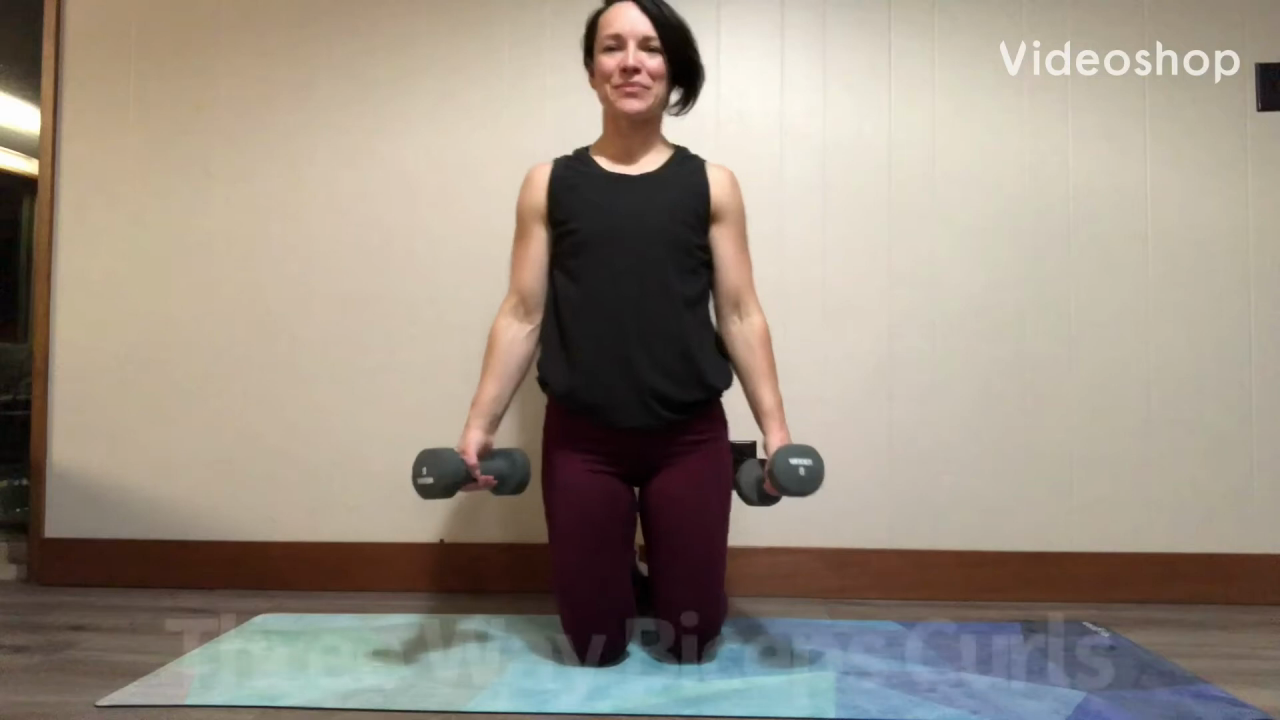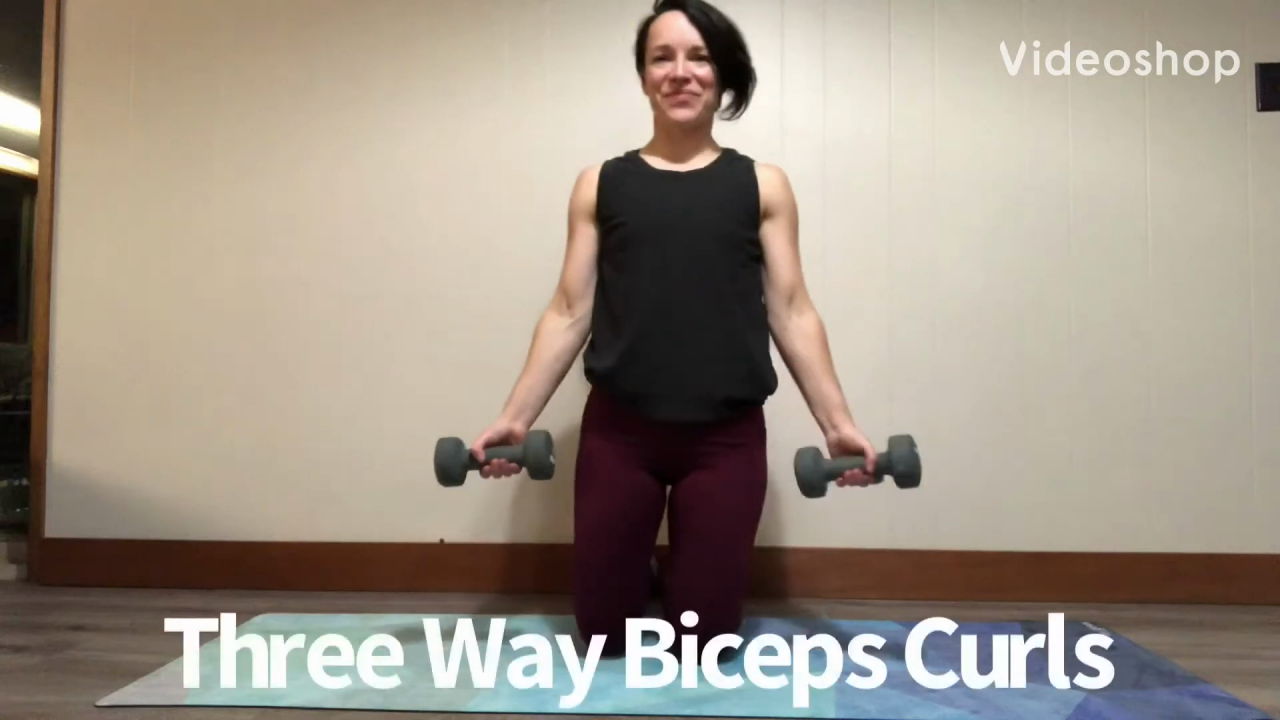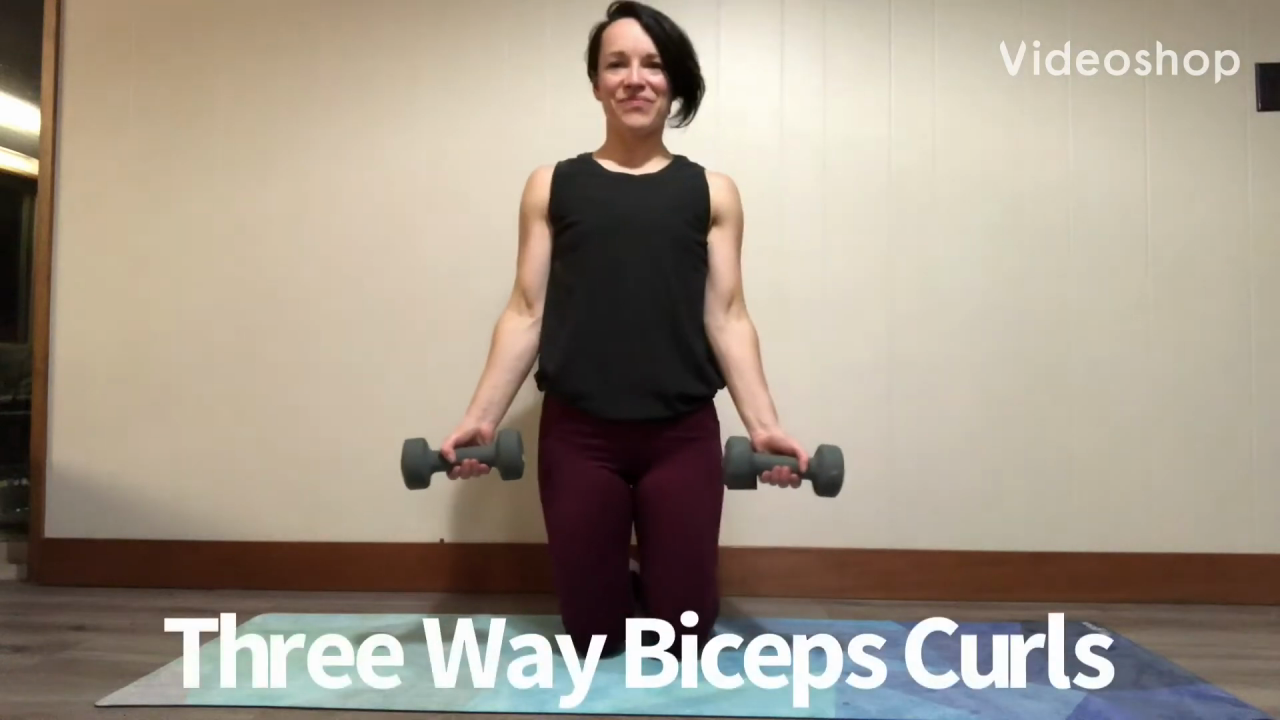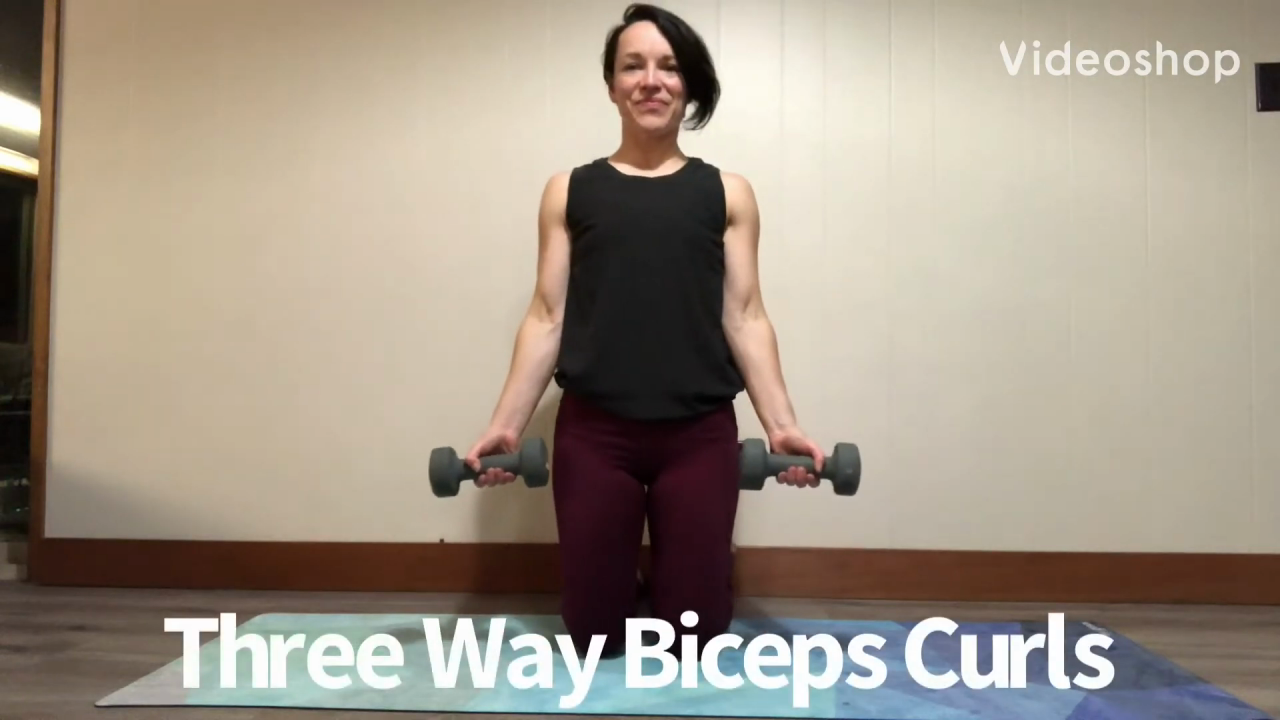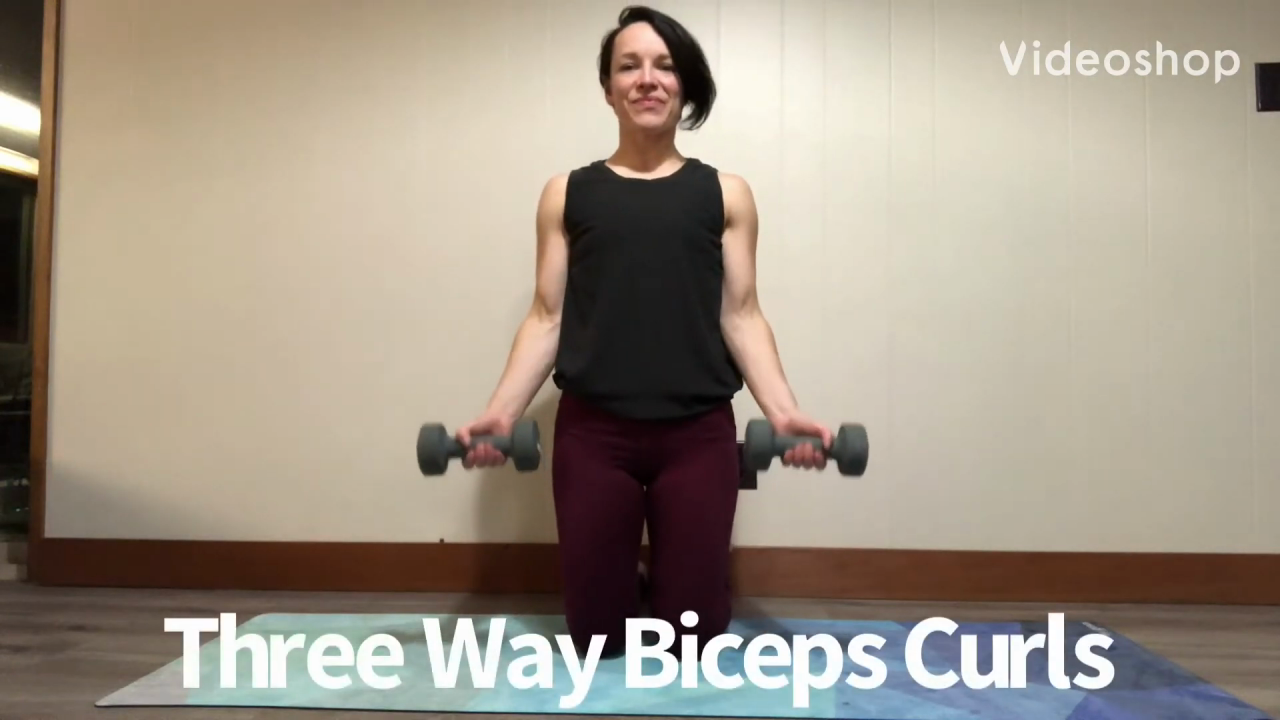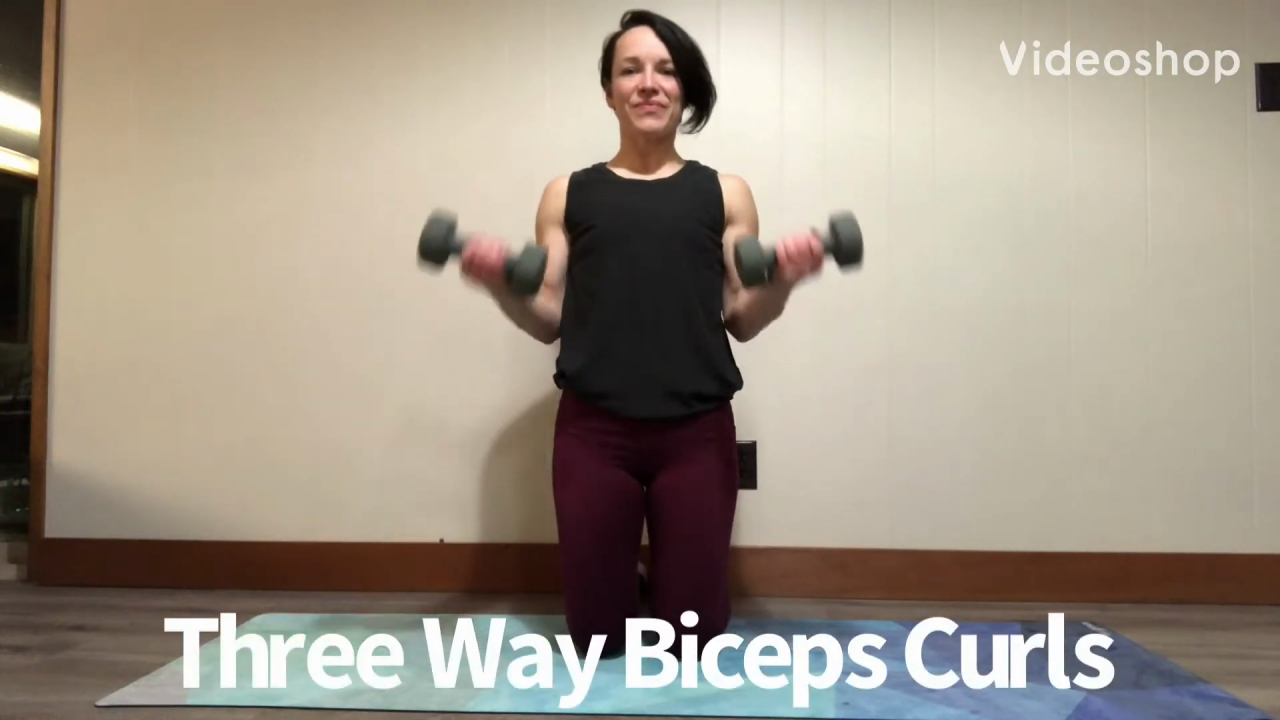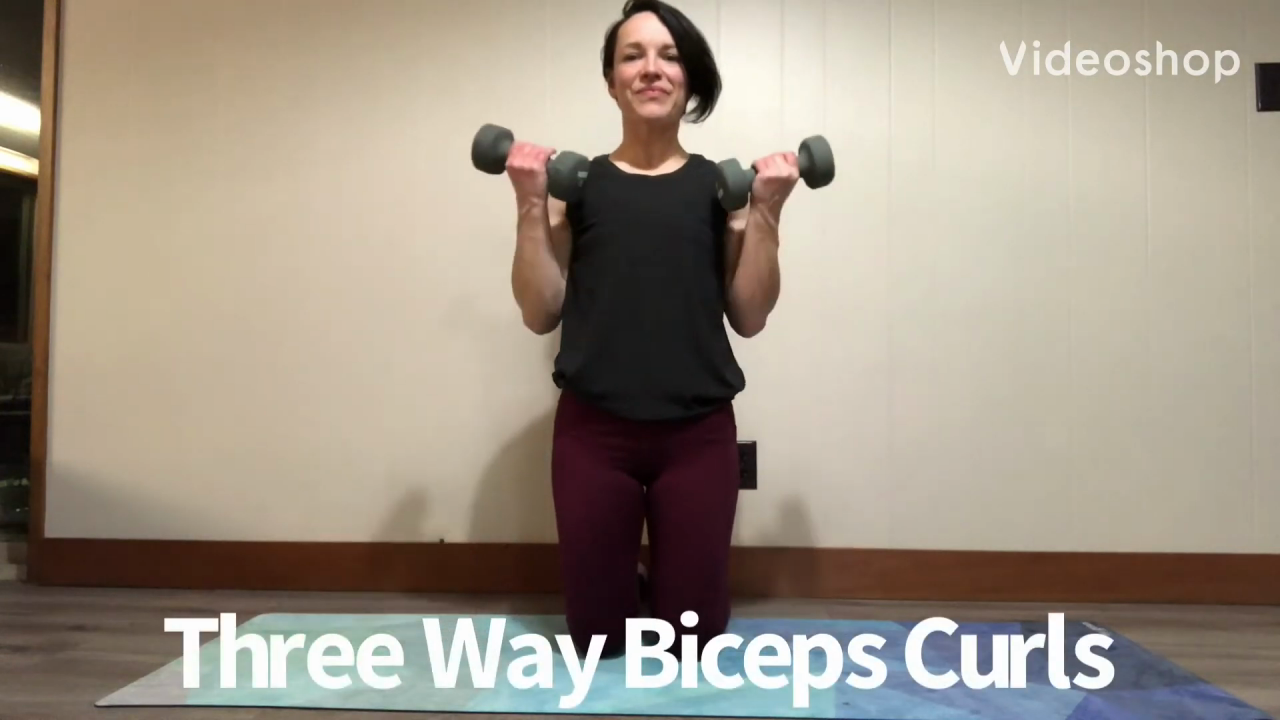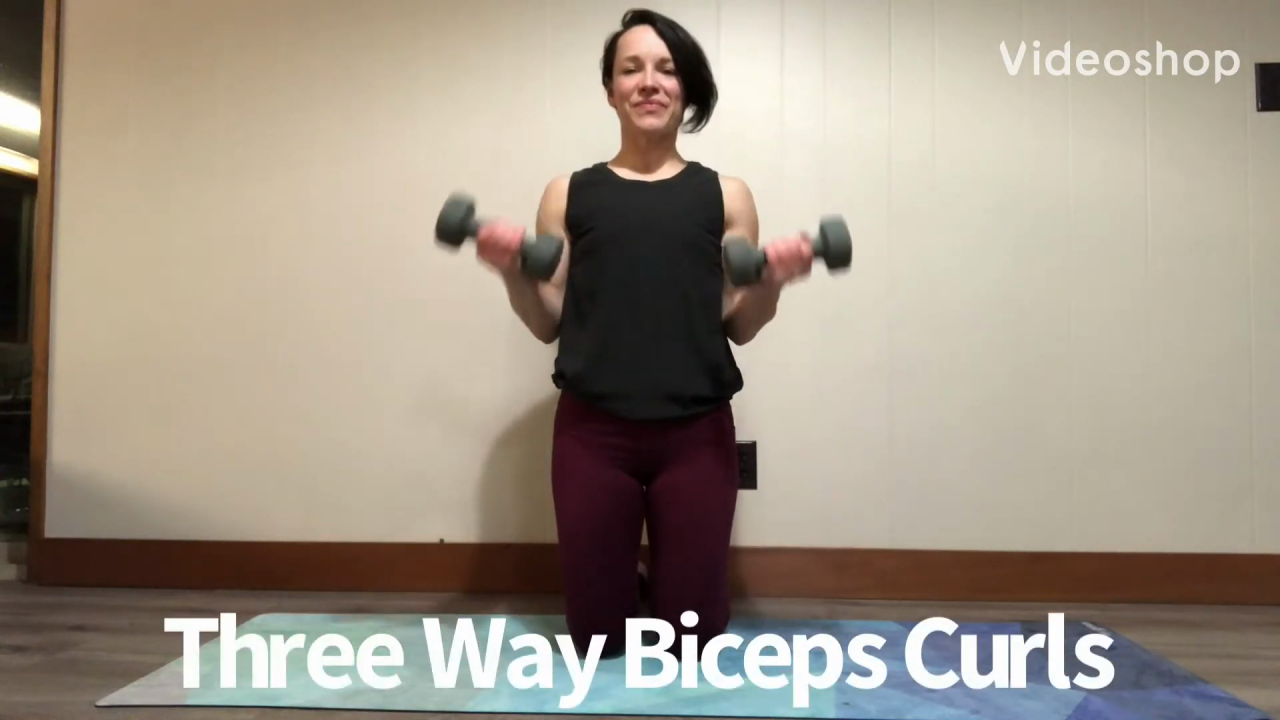
dt=0.5s
person 1, frame 1
left shoulder: (711, 184)
right shoulder: (548, 184)
left elbow: (739, 312)
right elbow: (523, 315)
left wrist: (774, 426)
right wrist: (479, 424)
left hip: (691, 437)
right hip: (580, 438)
left knee: (691, 636)
right knee: (595, 640)
left ankle: (654, 582)
right ankle: (621, 583)
person 1, frame 2
left shoulder: (762, 186)
right shoulder: (600, 185)
left elbow: (791, 312)
right elbow: (570, 313)
left wrist: (837, 424)
right wrist: (515, 417)
left hip: (727, 435)
right hip: (618, 430)
left knee: (704, 633)
right knee: (604, 631)
left ankle: (677, 578)
right ankle: (644, 578)
person 1, frame 3
left shoulder: (712, 191)
right shoulder: (551, 186)
left elbow: (727, 317)
right elbow: (526, 312)
left wrist: (764, 425)
right wrist: (480, 418)
left hip: (683, 434)
right hip: (577, 432)
left knee: (686, 629)
right knee: (594, 633)
left ankle: (654, 580)
right ankle: (621, 581)
person 1, frame 4
left shoulder: (727, 193)
right shoulder: (569, 192)
left elbow: (745, 317)
right elbow: (546, 318)
left wrist: (781, 425)
right wrist: (506, 426)
left hip: (700, 434)
right hip: (593, 433)
left knee: (695, 632)
right knee: (594, 633)
left ankle: (664, 590)
right ankle: (625, 590)
person 1, frame 5
left shoulder: (725, 193)
right shoulder: (567, 193)
left elbow: (740, 315)
right elbow: (547, 317)
left wrist: (784, 411)
right wrist: (500, 412)
left hip: (699, 434)
right hip: (592, 432)
left knee: (695, 631)
right knee: (596, 633)
left ankle: (663, 582)
right ankle: (627, 585)
person 1, frame 6
left shoulder: (725, 193)
right shoulder: (568, 194)
left elbow: (741, 322)
right elbow: (548, 322)
left wrist: (782, 282)
right wrist: (502, 285)
left hip: (698, 430)
right hip: (593, 430)
left knee: (695, 632)
right knee: (596, 633)
left ankle: (663, 582)
right ankle: (630, 580)
person 1, frame 7
left shoulder: (727, 185)
right shoulder: (573, 183)
left elbow: (750, 317)
right elbow: (540, 313)
left wrist: (766, 211)
right wrist: (531, 202)
left hip: (698, 433)
right hip: (592, 431)
left knee: (694, 635)
right knee: (597, 633)
left ankle: (661, 582)
right ankle: (627, 585)
person 1, frame 8
left shoulder: (725, 194)
right shoulder: (568, 193)
left elbow: (739, 322)
right elbow: (550, 319)
left wrist: (772, 286)
right wrist: (513, 275)
left hip: (696, 432)
right hip: (592, 430)
left knee: (694, 633)
right knee: (595, 635)
left ankle: (662, 586)
right ankle: (629, 586)
